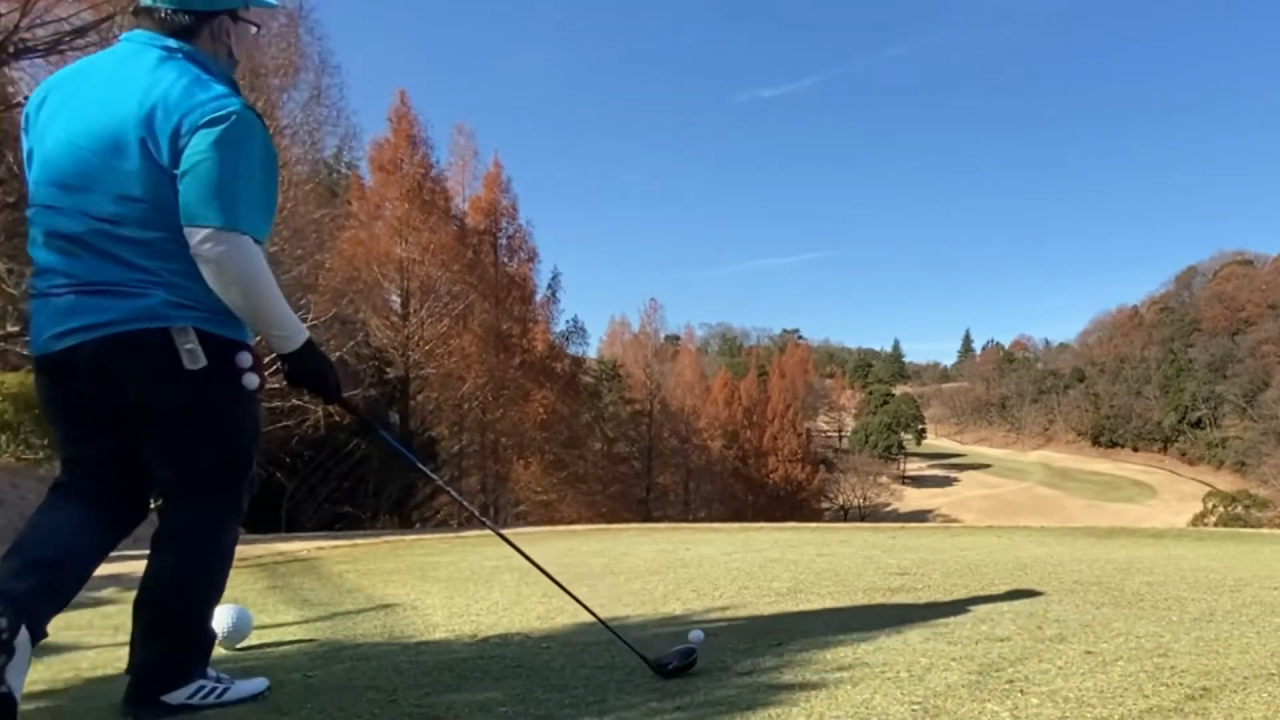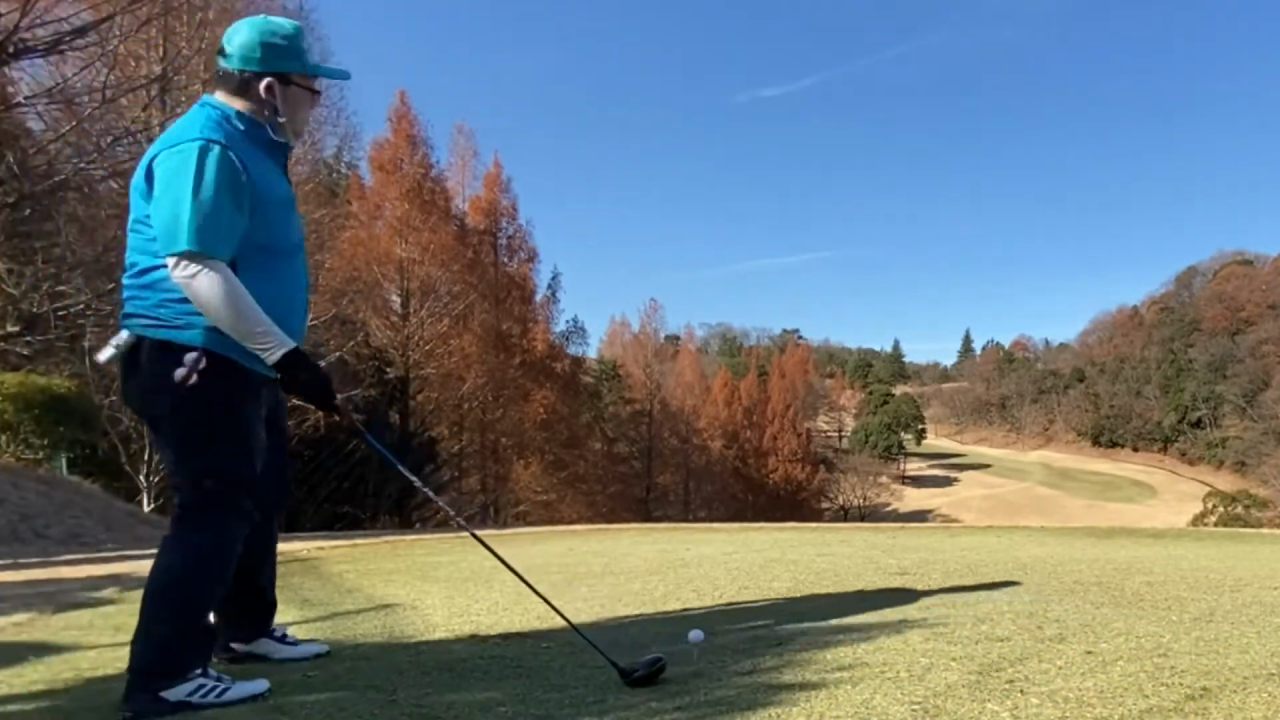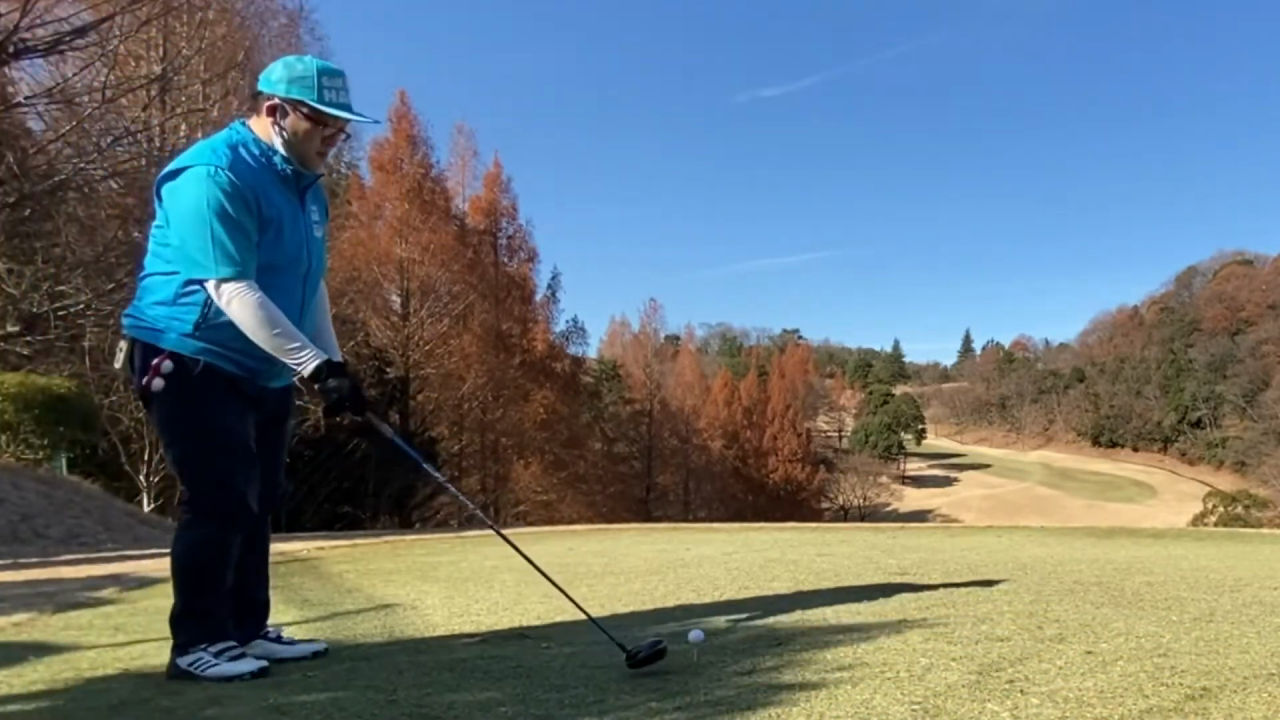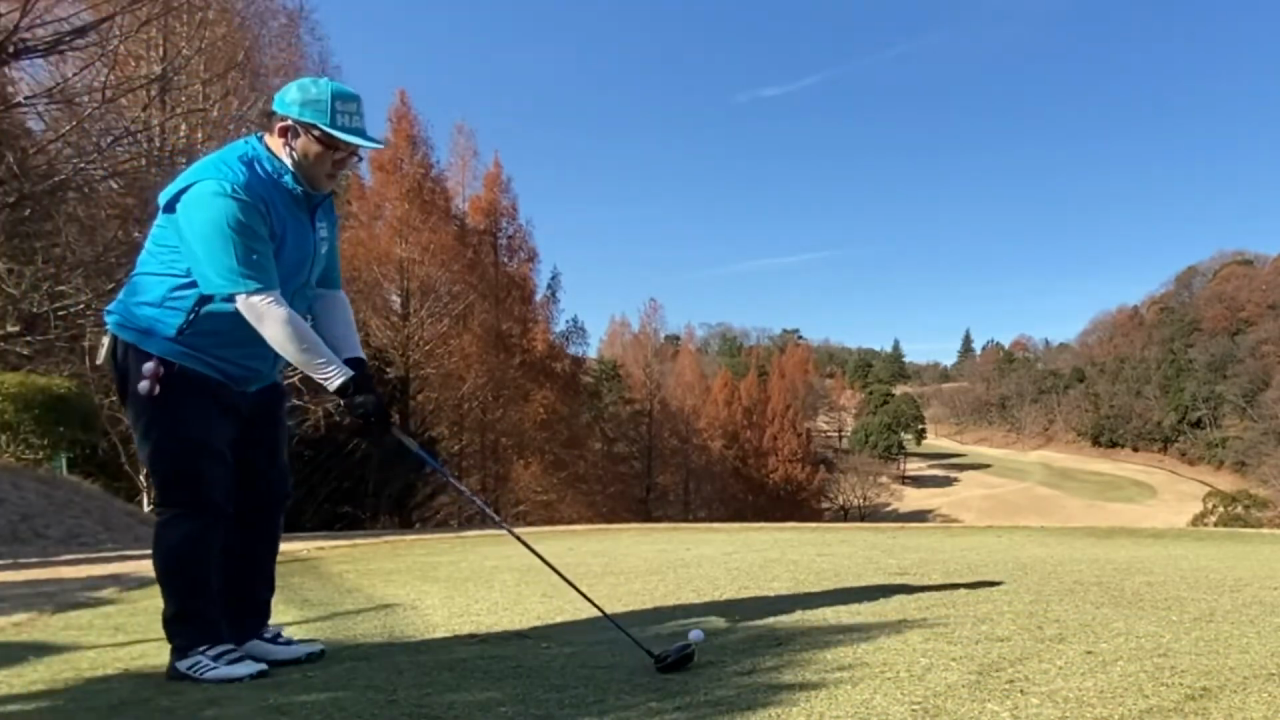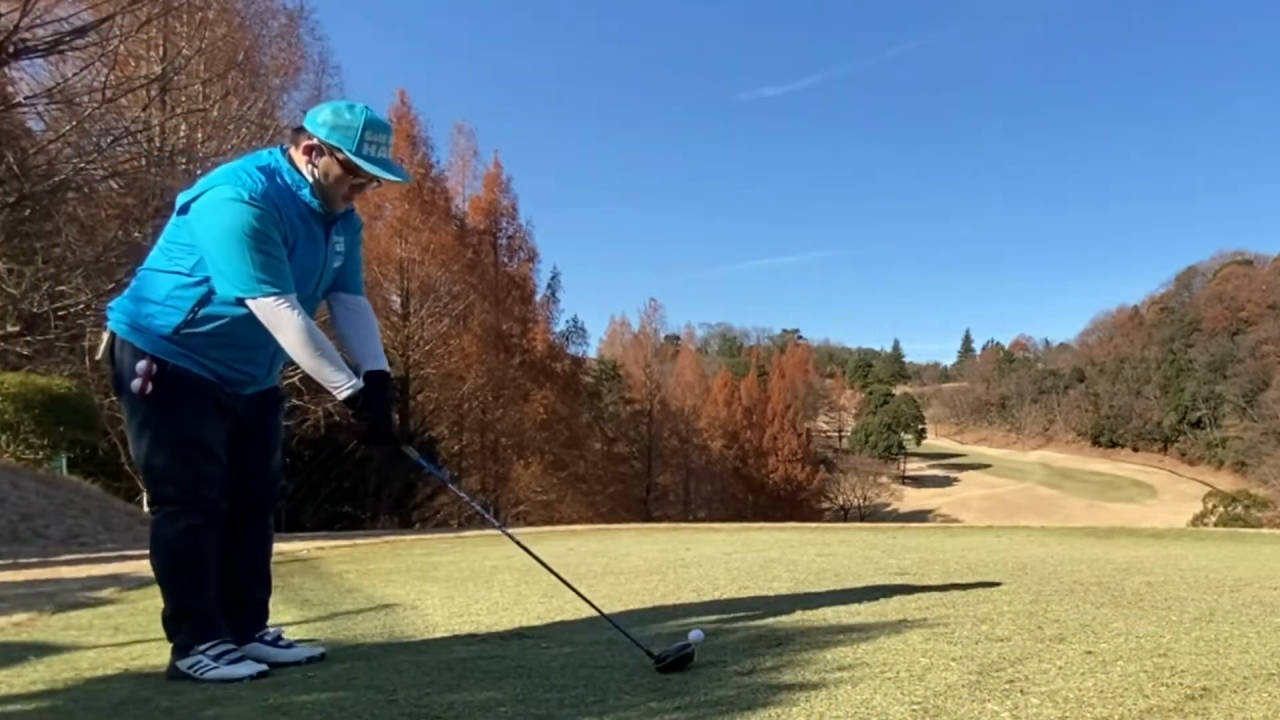
dt=0.4s
person 1, frame 1
right shoulder: (212, 108)
right elbow: (218, 244)
right wrist: (294, 344)
left hip: (68, 338)
right hip: (181, 344)
left knee: (92, 501)
right knee: (199, 511)
person 1, frame 2
left shoulder: (244, 148)
right shoulder: (208, 148)
right elbow: (196, 268)
left wrist: (278, 358)
right wrist: (287, 353)
left hip: (234, 362)
right hip: (191, 357)
left knee: (258, 496)
right knee: (215, 506)
left ankle: (247, 627)
person 1, frame 3
left shoulder: (303, 185)
right shoulder: (214, 175)
left elbow: (308, 284)
right elbow: (234, 291)
left wrist: (331, 362)
right wrist: (315, 366)
left hip: (261, 372)
right hip: (190, 362)
left knee: (254, 502)
right knee: (220, 500)
left ankle: (244, 629)
right ankle: (197, 641)
person 1, frame 4
left shoulder: (315, 201)
right shoulder: (224, 190)
left elbow: (326, 293)
right elbow: (261, 304)
left wrist: (356, 365)
right wrist: (339, 381)
left hip: (249, 374)
right hip: (171, 363)
left knee: (263, 498)
right knee: (195, 505)
left ankle: (244, 628)
right ankle: (194, 644)
person 1, frame 5
left shoulder: (340, 217)
right shoulder: (240, 198)
left elbow: (349, 301)
right elbow: (280, 312)
left wrist: (376, 375)
right wrist: (350, 391)
left hip: (247, 376)
right hip: (168, 363)
left knee: (252, 501)
right knee: (191, 503)
left ankle: (244, 631)
right ankle: (196, 642)
